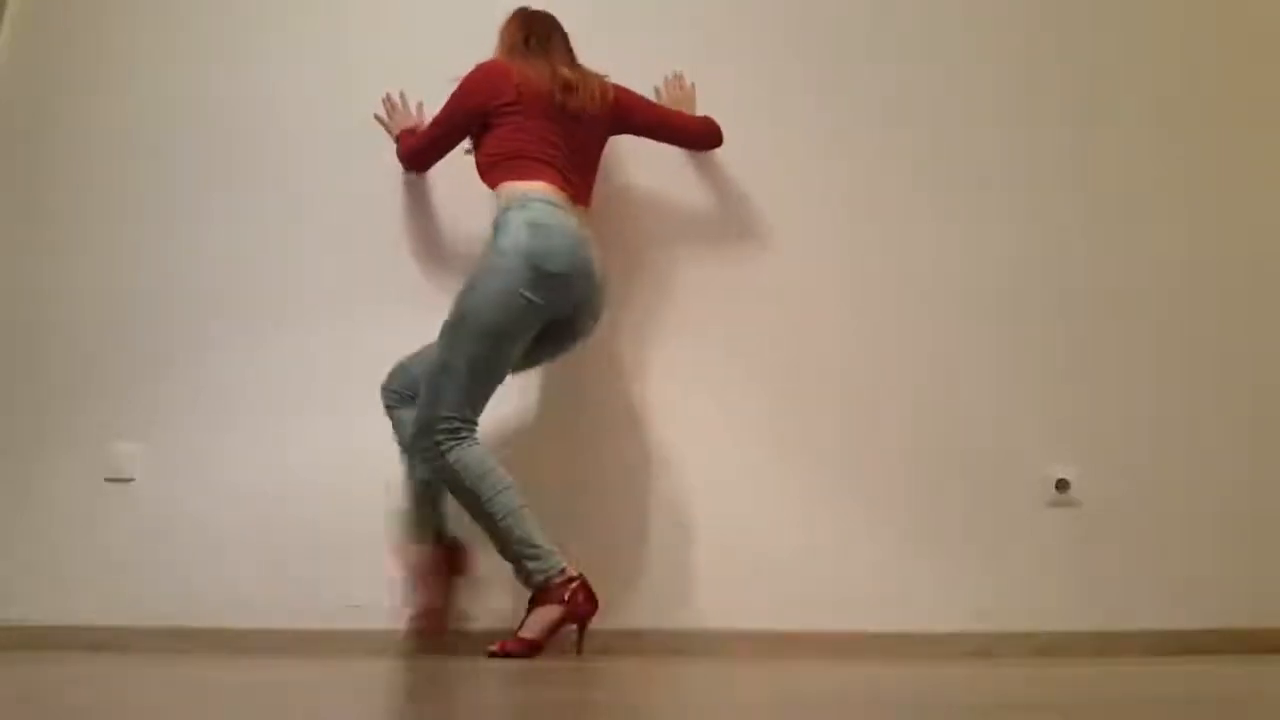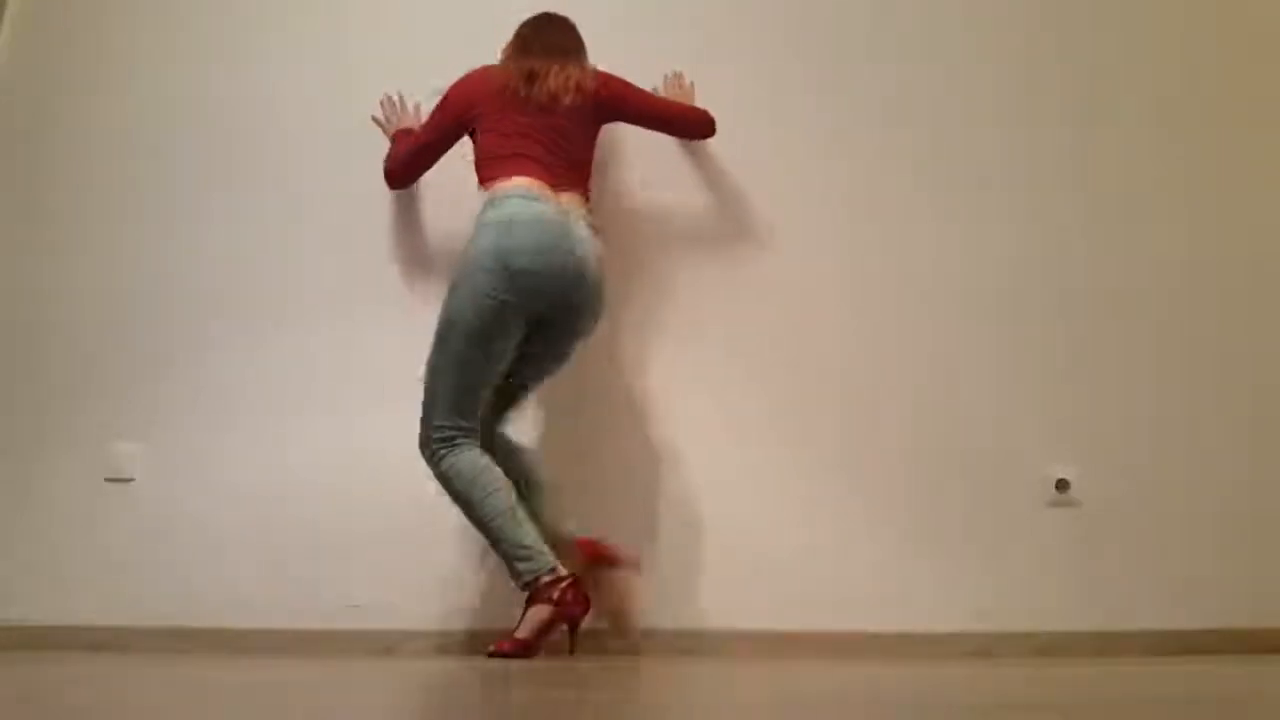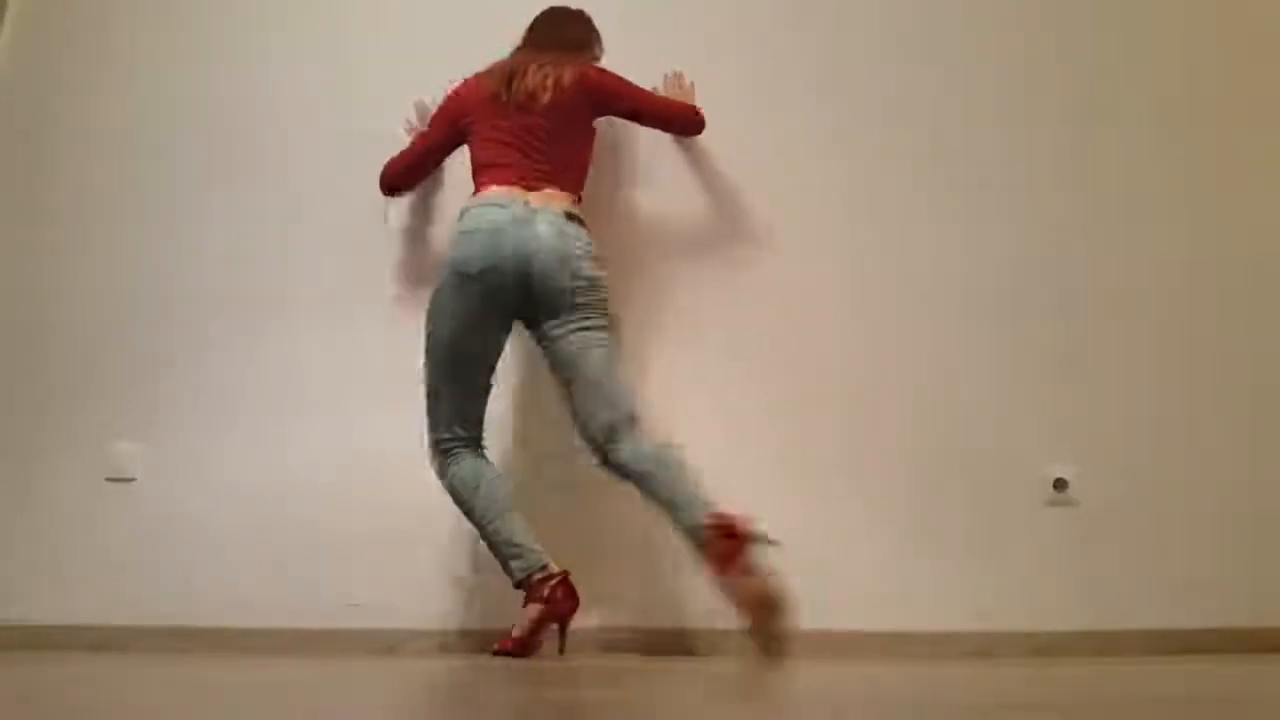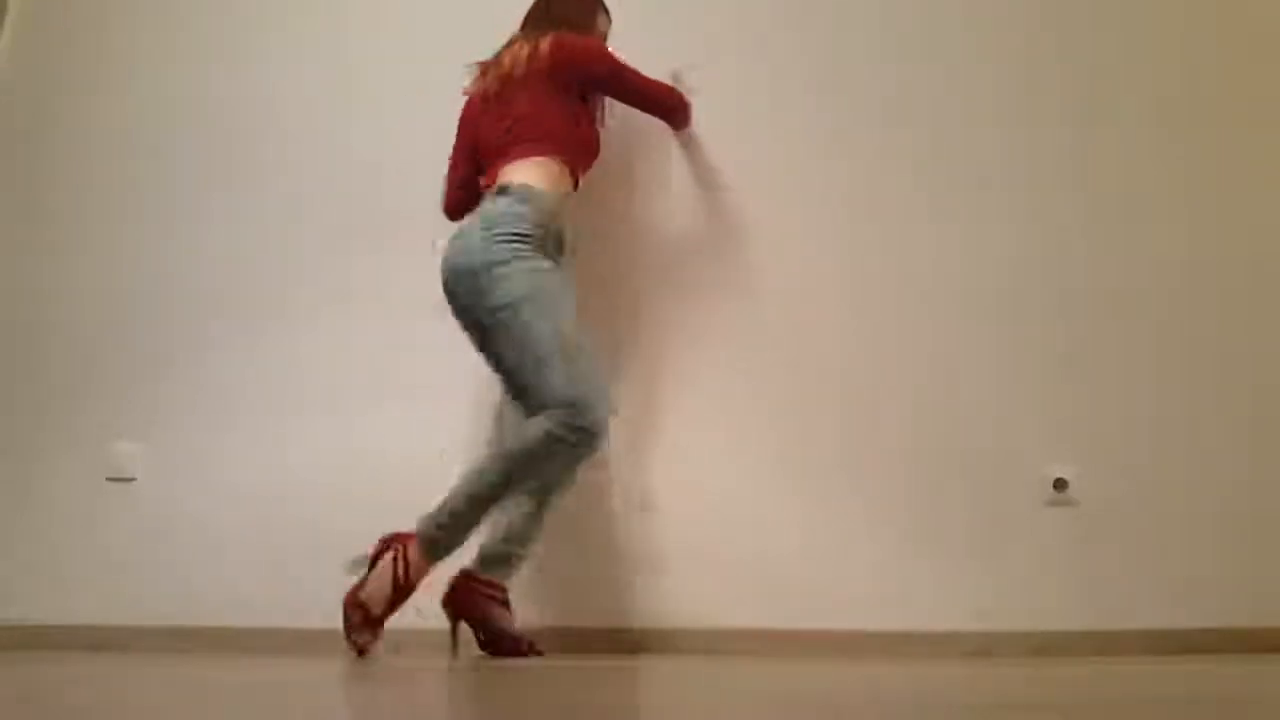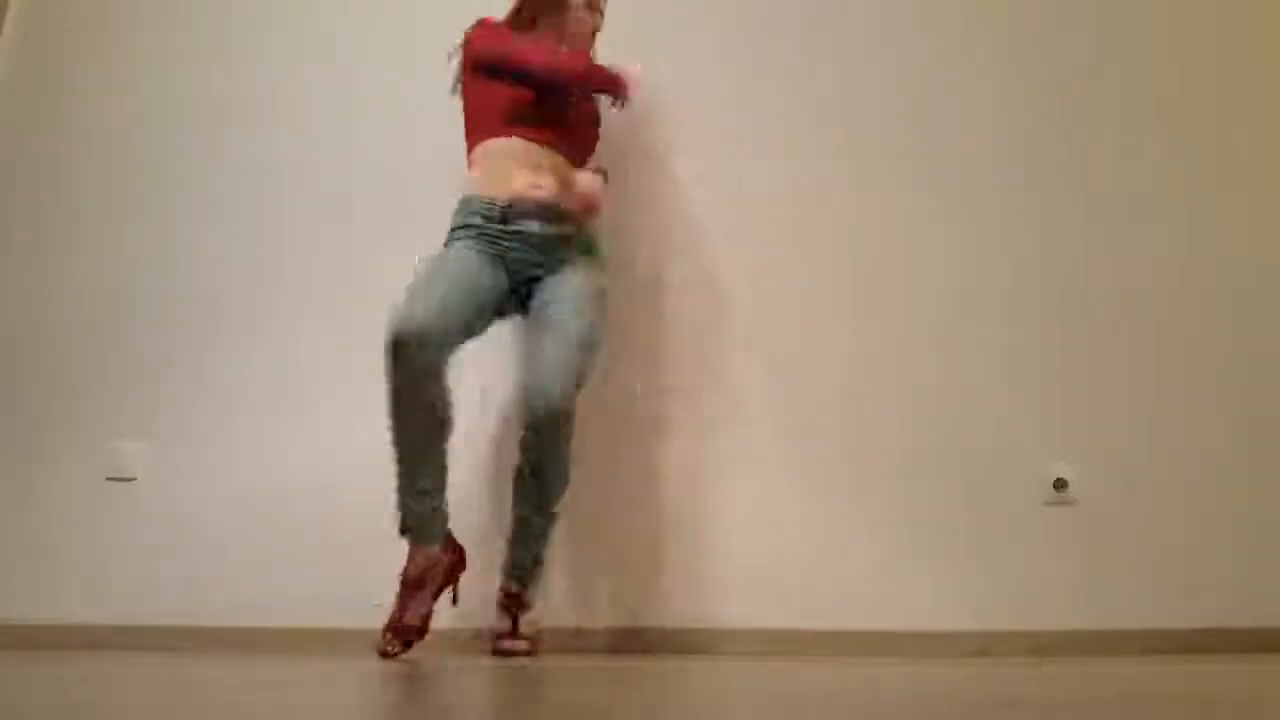
dt=0.3s
person 1, frame 1
left shoulder: (495, 76)
right shoulder: (600, 96)
left elbow: (416, 158)
right elbow: (707, 135)
left wrist: (405, 128)
right wrist: (680, 110)
left hip: (532, 242)
right hip: (579, 274)
left knee: (444, 428)
right knee: (407, 386)
left ankle: (557, 583)
right ankle: (433, 550)
person 1, frame 2
left shoulder: (479, 84)
right shoulder: (590, 86)
left elbow: (400, 172)
right elbow: (701, 124)
left wrist: (402, 132)
right wrist: (676, 99)
left hip: (513, 237)
right hip: (581, 261)
left knee: (447, 435)
right knee: (478, 423)
left ankle: (550, 582)
right ankle: (577, 555)
person 1, frame 3
left shoulder: (474, 89)
right shoulder: (586, 83)
left elbow: (394, 179)
right elbow: (688, 120)
left wrist: (428, 137)
right wrist: (679, 98)
left hip: (483, 240)
right hip: (562, 247)
left knee: (453, 443)
right knee: (617, 435)
left ankle: (543, 580)
right ankle: (718, 540)
person 1, frame 4
left shoulder: (487, 86)
left elbow: (456, 202)
right elbow: (673, 107)
right wrist: (674, 99)
left hip: (476, 243)
right hip: (508, 241)
left knee: (562, 419)
right knee: (574, 415)
left ankle: (483, 579)
right ankle: (419, 549)
person 1, frame 5
left shoulder: (586, 94)
right elbow: (549, 64)
left wrist: (588, 187)
right wrist: (603, 75)
left hip: (567, 251)
right hip: (480, 236)
left knee: (550, 403)
right knee: (412, 335)
left ankle: (518, 590)
right ankle: (430, 548)
